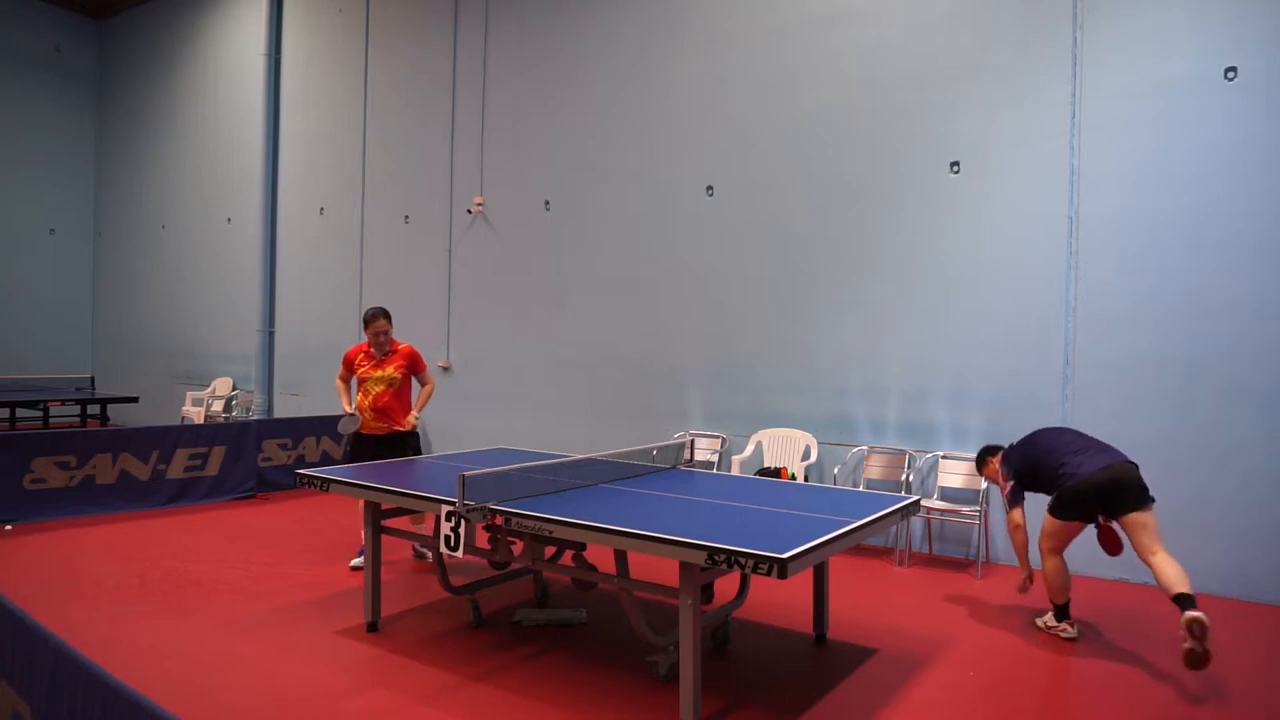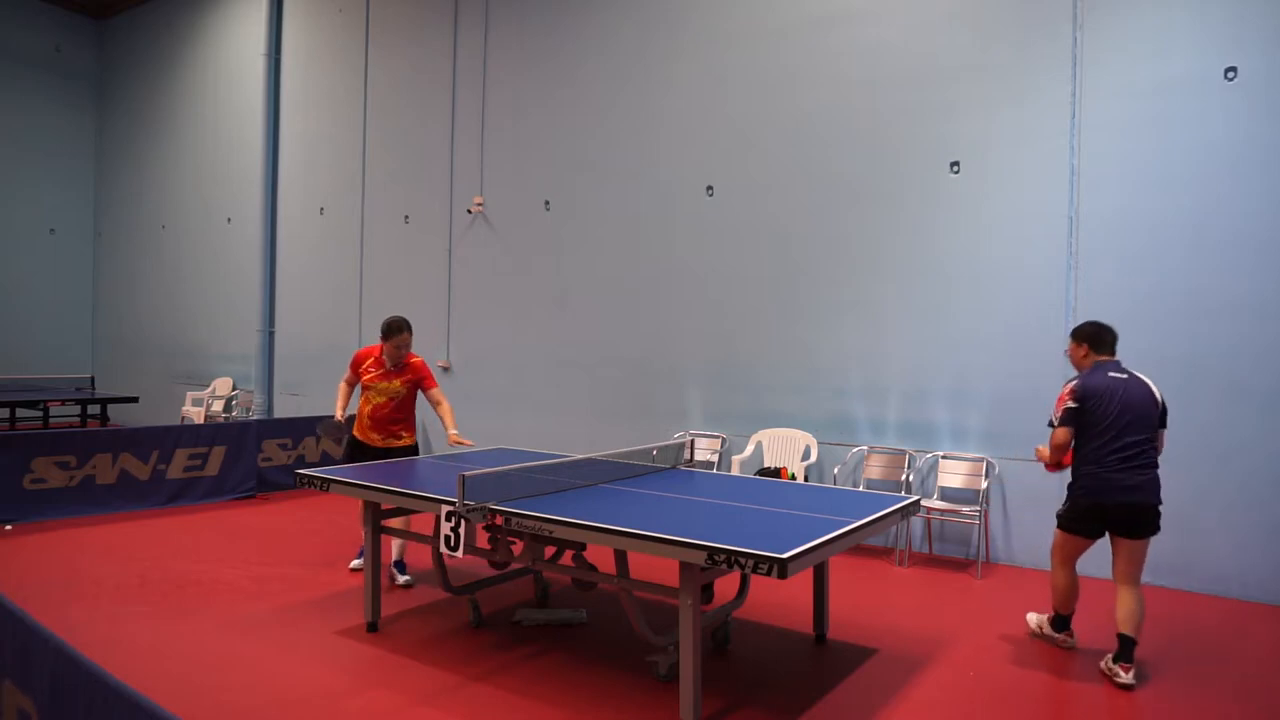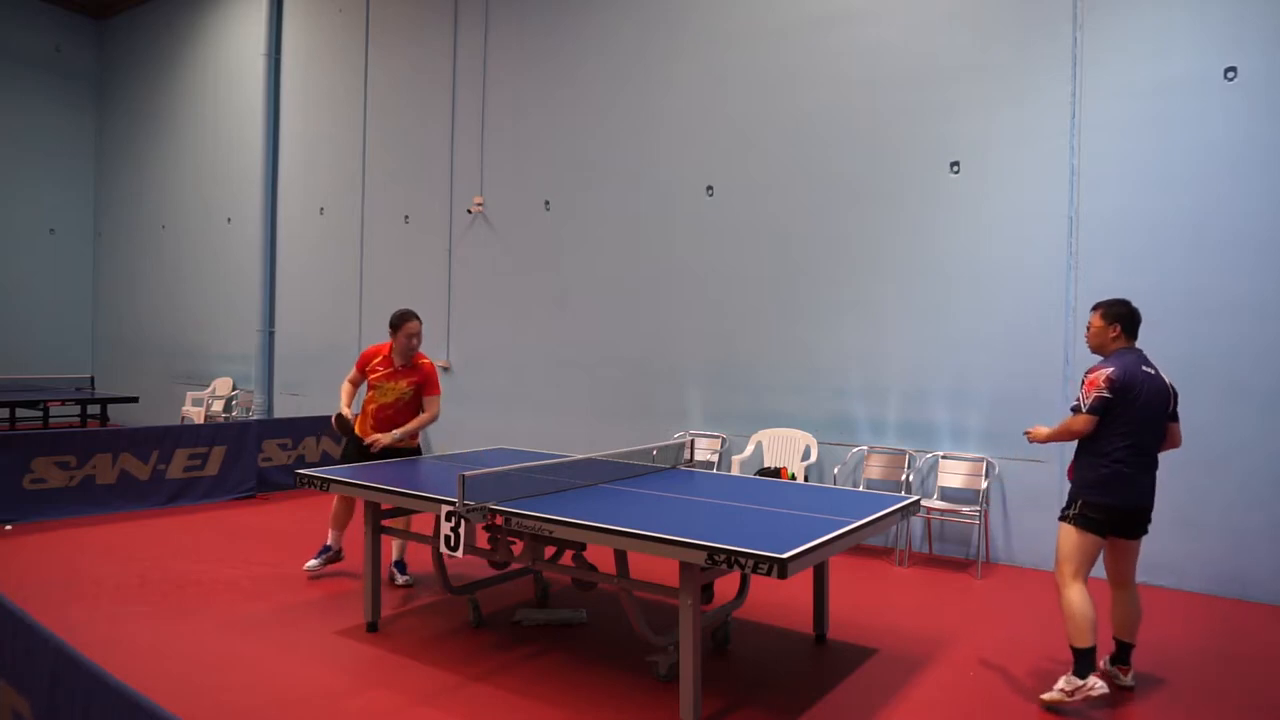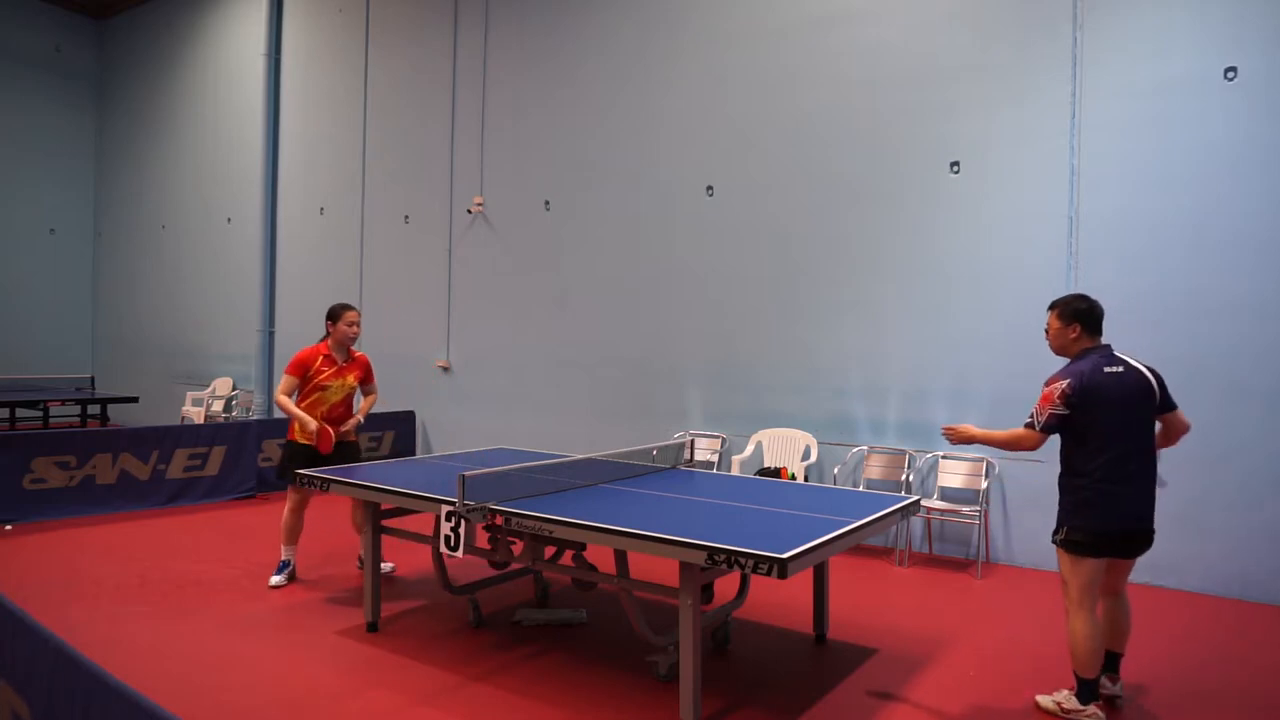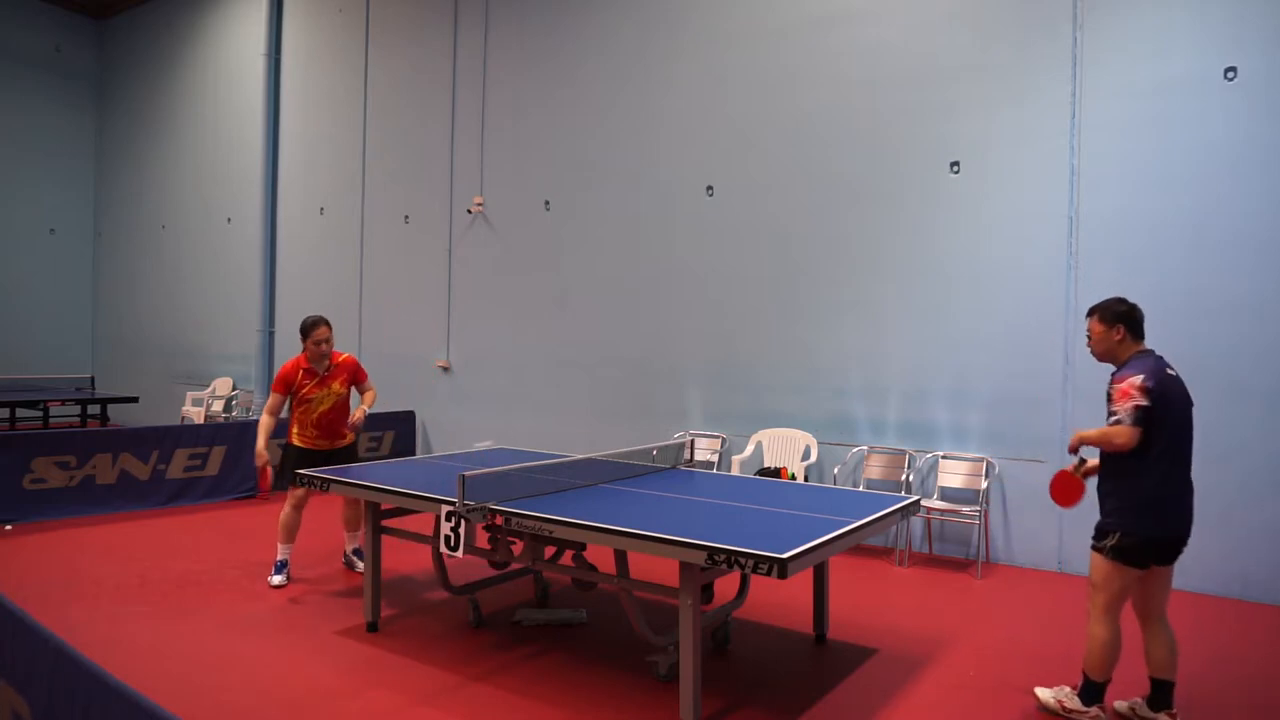
dt=0.7s
person 1, frame 1
left shoulder: (1009, 465)
right shoulder: (1042, 439)
left elbow: (1017, 523)
left wrist: (1026, 569)
right wrist: (1107, 507)
left hip: (1081, 483)
right hip: (1123, 470)
left knee: (1050, 548)
right knee: (1156, 553)
left ankle: (1062, 620)
right ankle: (1190, 611)
person 1, frame 2
left shoulder: (1079, 387)
right shoulder: (1148, 388)
left elbow: (1061, 441)
right elbow: (1157, 445)
left wrist: (1050, 458)
left hip: (1092, 493)
right hip: (1142, 495)
left knee: (1062, 561)
right knee: (1128, 582)
left ankle: (1060, 628)
right ankle: (1123, 662)
person 1, frame 3
left shoulder: (1106, 372)
right shoulder: (1161, 380)
left elbow: (1081, 426)
right elbow: (1172, 439)
left wrist: (1045, 435)
left hip: (1096, 492)
right hip: (1138, 495)
left knee: (1070, 580)
right knee: (1123, 582)
left ankle: (1085, 675)
right ankle: (1121, 665)
person 1, frame 4
left shoulder: (1068, 382)
right shoulder: (1142, 373)
left elbow: (1028, 439)
right elbow: (1178, 427)
left wrist: (975, 435)
left hip: (1089, 513)
right hip: (1138, 511)
left knee: (1080, 605)
right knee: (1114, 592)
right ankle: (1109, 676)
person 1, frame 5
left shoulder: (1132, 378)
right shoulder: (1168, 376)
left elbow: (1125, 438)
left wrist: (1085, 437)
right wrist: (1097, 464)
left hip: (1133, 518)
right hip: (1171, 517)
left knee: (1101, 610)
right knee: (1153, 614)
person 2, frame 1
left shoulder: (407, 353)
right shoulder: (354, 355)
left elbow: (428, 383)
right elbow: (342, 379)
left wrist: (415, 413)
right wrist: (347, 404)
left hip: (401, 432)
right hip: (366, 433)
left ankle: (421, 543)
right ankle: (367, 547)
person 2, frame 2
left shoulder: (417, 367)
right shoulder: (363, 357)
left elbow: (440, 401)
right elbow: (347, 383)
left wrist: (452, 431)
right wrist: (340, 408)
left hip: (400, 444)
right hip: (363, 439)
left ankle: (397, 562)
right ankle: (368, 548)
person 2, frame 3
left shoulder: (425, 368)
right shoulder: (372, 355)
left elbow: (431, 413)
right elbow: (351, 382)
left wrist: (393, 435)
right wrist: (345, 408)
left hip: (402, 446)
right hip: (363, 438)
right knee: (344, 492)
left ankle: (397, 563)
right ankle: (333, 548)
person 2, frame 4
left shoulder: (361, 362)
right shoulder: (306, 358)
left elbow: (371, 394)
right elbow: (281, 397)
left wrist: (357, 418)
right wrist: (305, 419)
left hip: (343, 441)
right hip: (305, 442)
right knee: (296, 500)
left ankle: (368, 556)
right ankle: (286, 563)
person 2, frame 5
left shoulder: (348, 364)
right shoulder: (290, 371)
left elbow: (369, 390)
right elbow: (270, 413)
left wrist: (362, 409)
right wrist: (261, 444)
left hip: (341, 443)
right hip: (303, 446)
left knee: (353, 495)
right knee: (296, 499)
left ankle: (352, 552)
right ankle: (282, 563)
